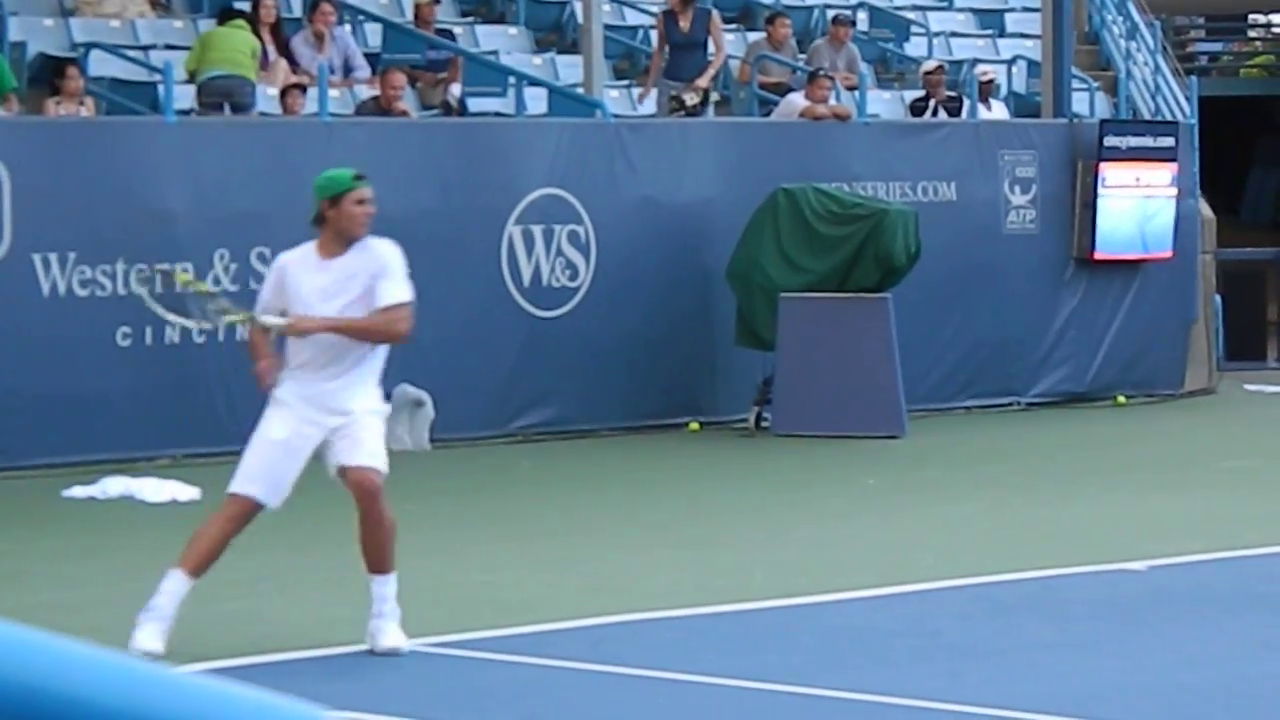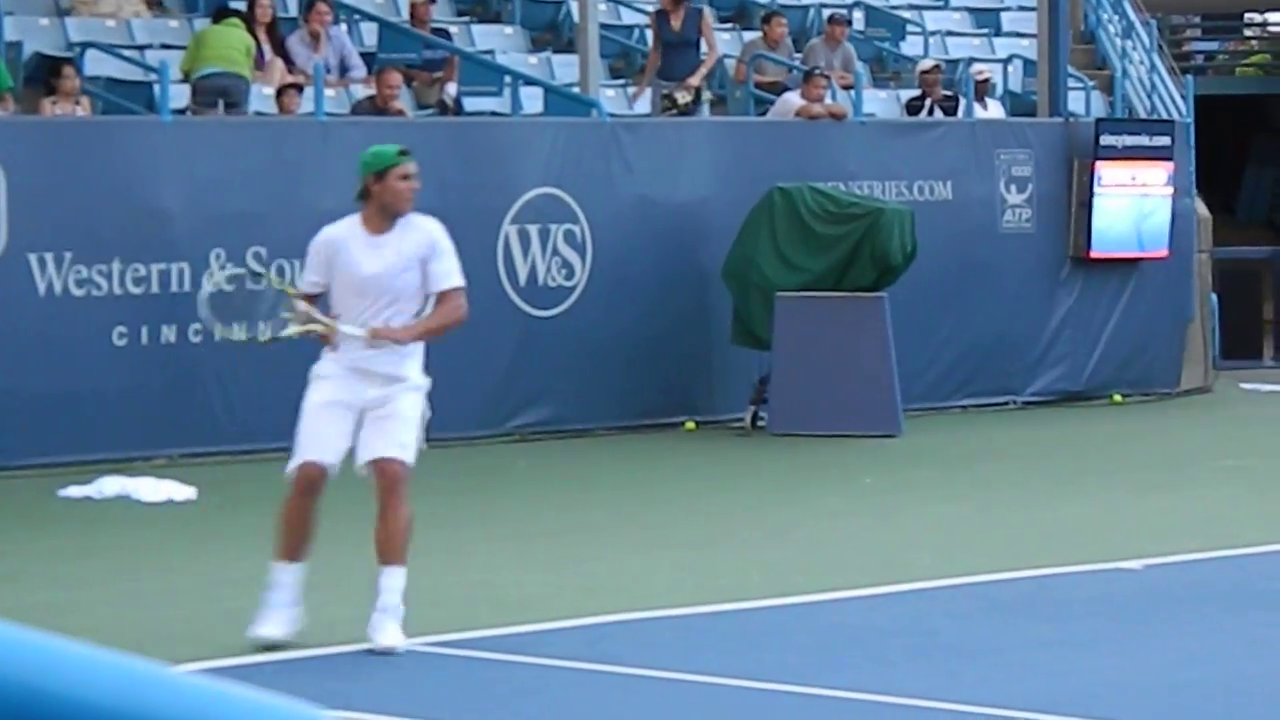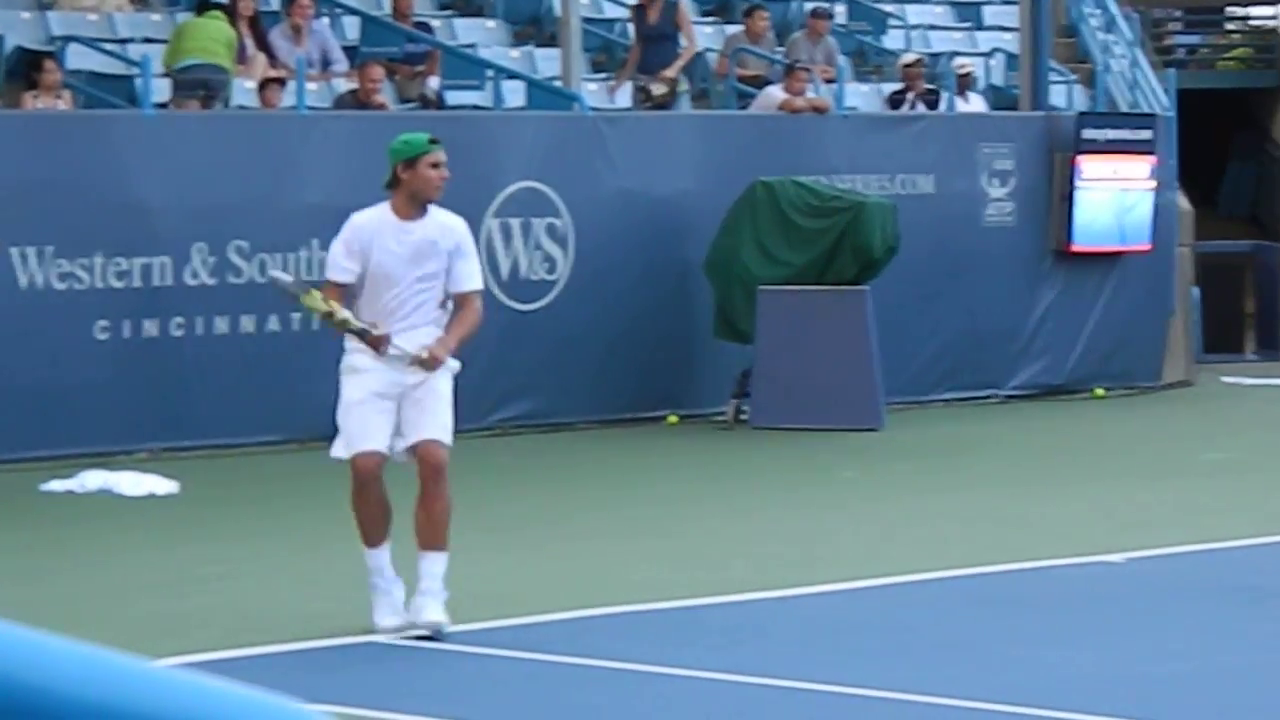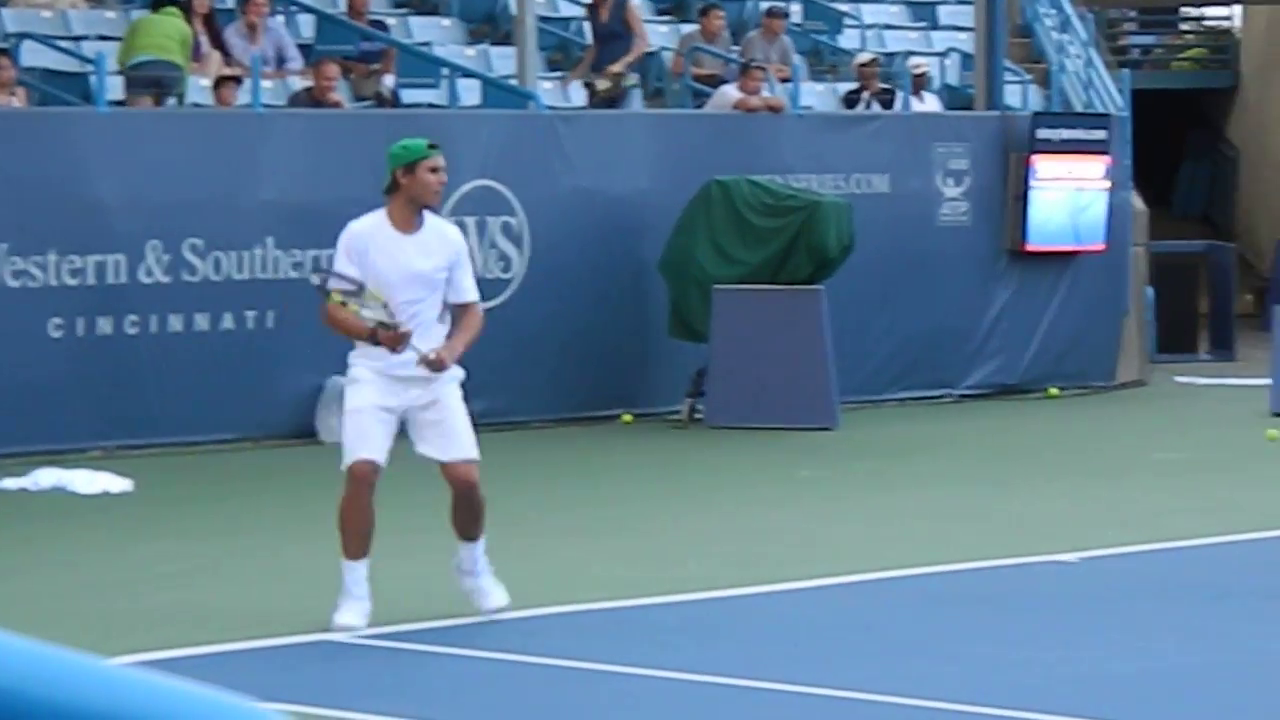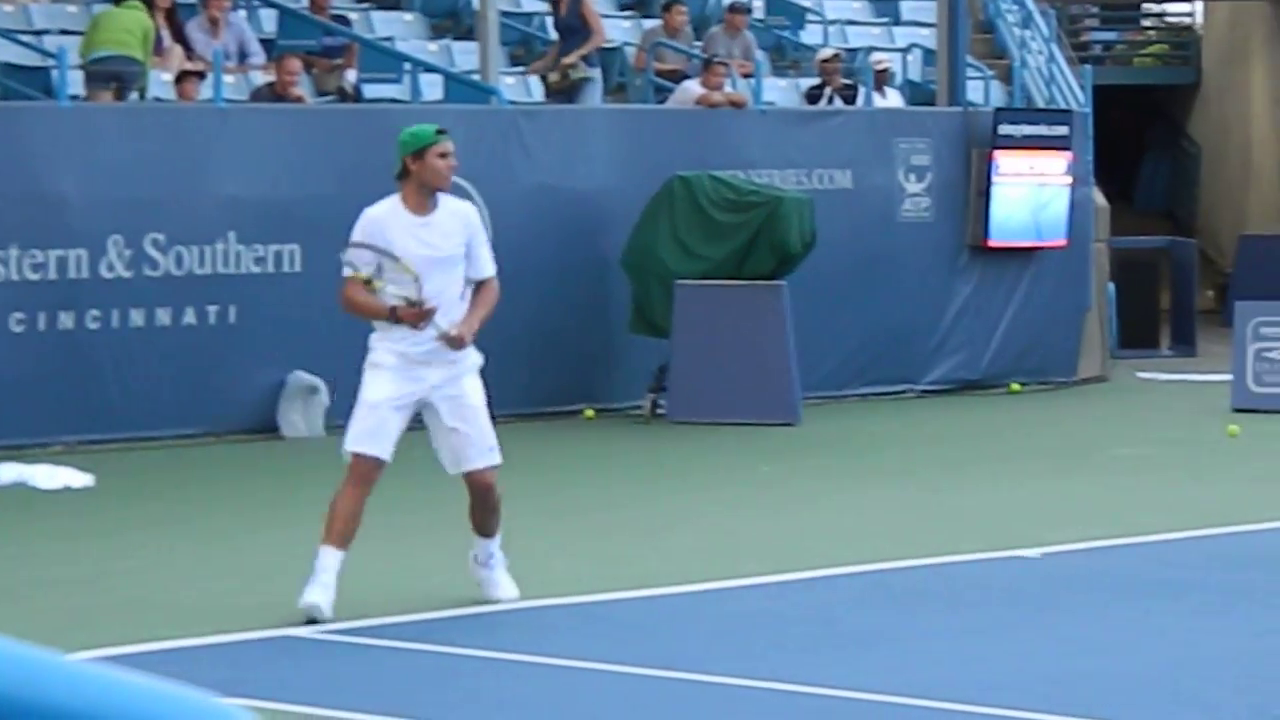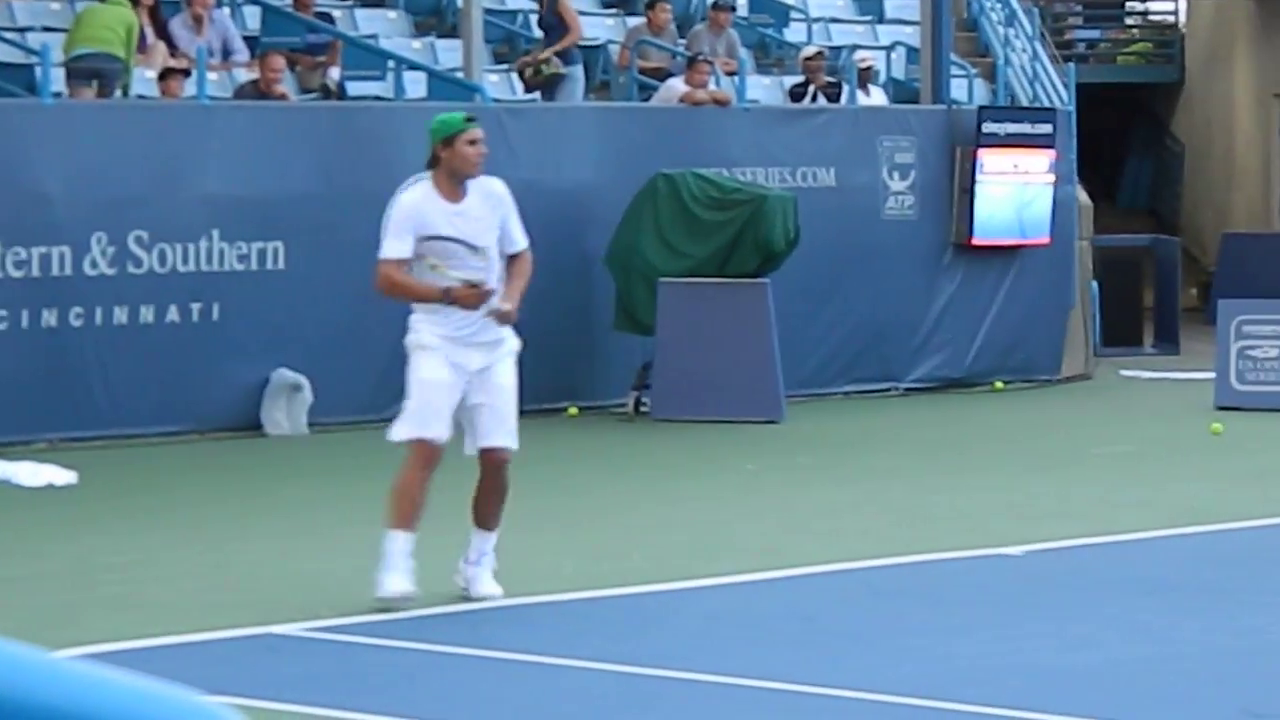
dt=0.1s
person 1, frame 1
left shoulder: (383, 255)
right shoulder: (287, 266)
left elbow: (398, 326)
right elbow: (258, 328)
left wrist: (330, 323)
right wrist: (265, 363)
left hip: (354, 402)
right hip: (293, 402)
left knee: (369, 487)
right knee: (239, 506)
left ankle: (384, 614)
right ankle: (160, 610)
person 1, frame 2
left shoulder: (429, 233)
right shoulder: (331, 239)
left elbow: (455, 308)
right elbow: (303, 304)
left wrist: (408, 332)
left hip: (398, 381)
right hip: (339, 375)
left knee: (391, 477)
right knee: (308, 476)
left ankle: (387, 610)
right ankle: (281, 600)
person 1, frame 3
left shoulder: (453, 229)
right shoulder: (361, 226)
left elbow: (470, 304)
right elbow: (331, 298)
left wrist: (444, 346)
right wrist: (362, 332)
left hip: (425, 368)
right hip: (367, 365)
left knee: (432, 462)
right knee: (365, 466)
left ankle: (429, 591)
right ankle: (382, 583)
person 1, frame 4
left shoulder: (449, 237)
right shoulder: (360, 233)
left elbow: (469, 312)
right elbow: (334, 311)
left wrist: (451, 350)
right wrist: (374, 335)
left hip: (434, 377)
right hip: (374, 375)
left knee: (466, 479)
right knee: (361, 473)
left ankle: (473, 566)
right ankle: (354, 590)
person 1, frame 5
left shoulder: (465, 214)
right shoulder: (376, 220)
left elbow: (487, 286)
right elbow: (350, 295)
left wrist: (469, 325)
right wrist: (395, 314)
left hip: (455, 366)
right hip: (392, 364)
left knee: (483, 480)
right knee: (364, 466)
left ankle: (488, 560)
right ankle: (324, 579)
person 1, frame 6
left shoulder: (496, 193)
right shoulder: (410, 204)
left elbow: (519, 257)
right elbow: (387, 279)
left wrist: (510, 300)
right wrist: (448, 296)
left hip: (493, 345)
right hip: (436, 344)
left knee: (496, 459)
right knee: (425, 449)
left ankle: (478, 562)
right ankle: (395, 564)
